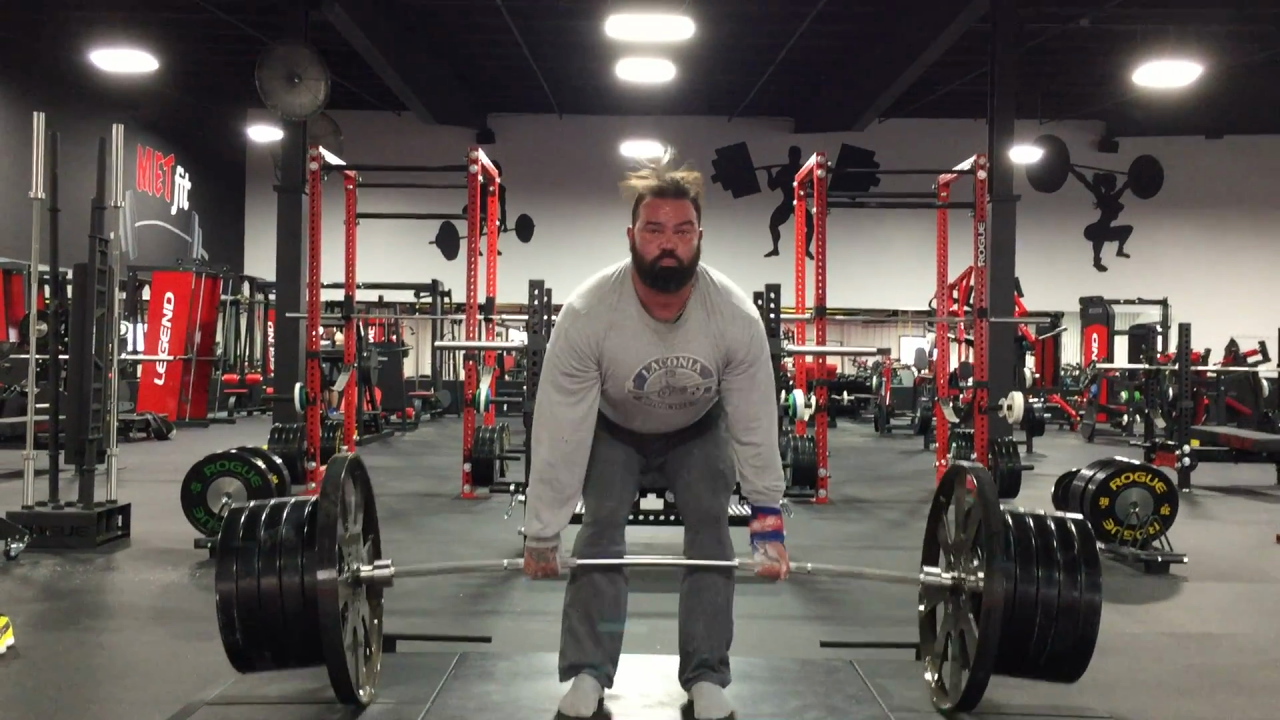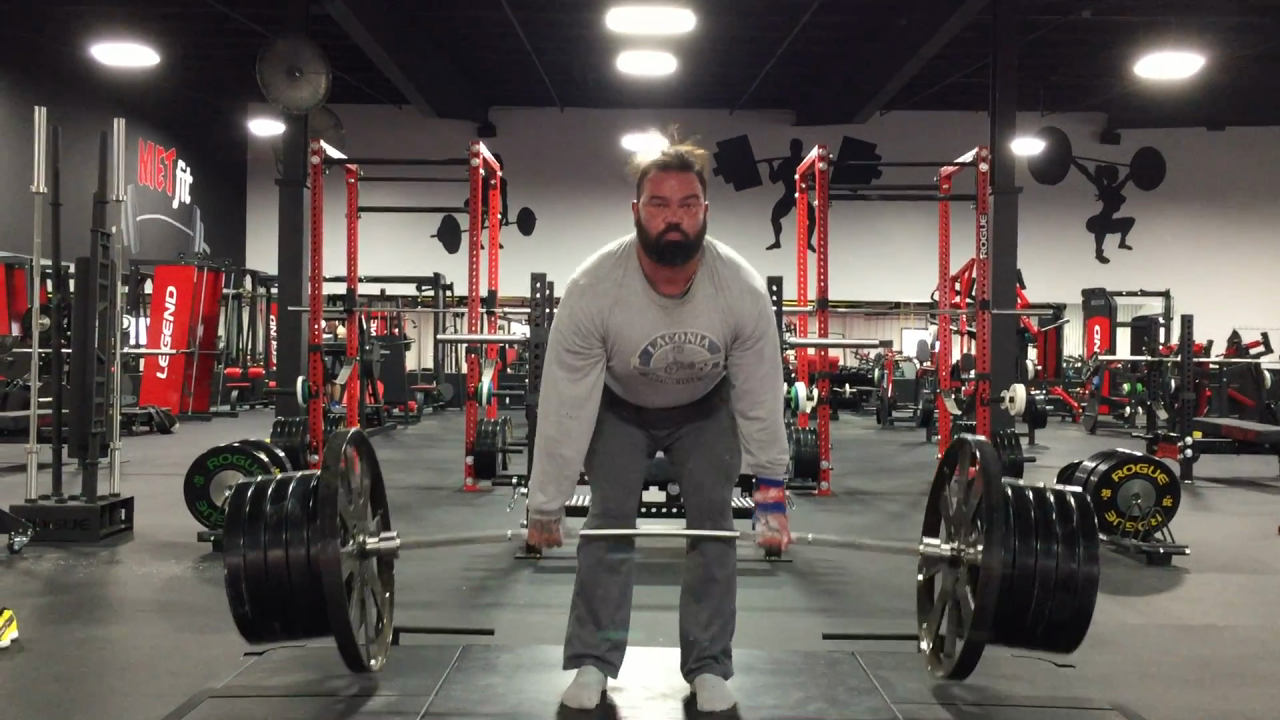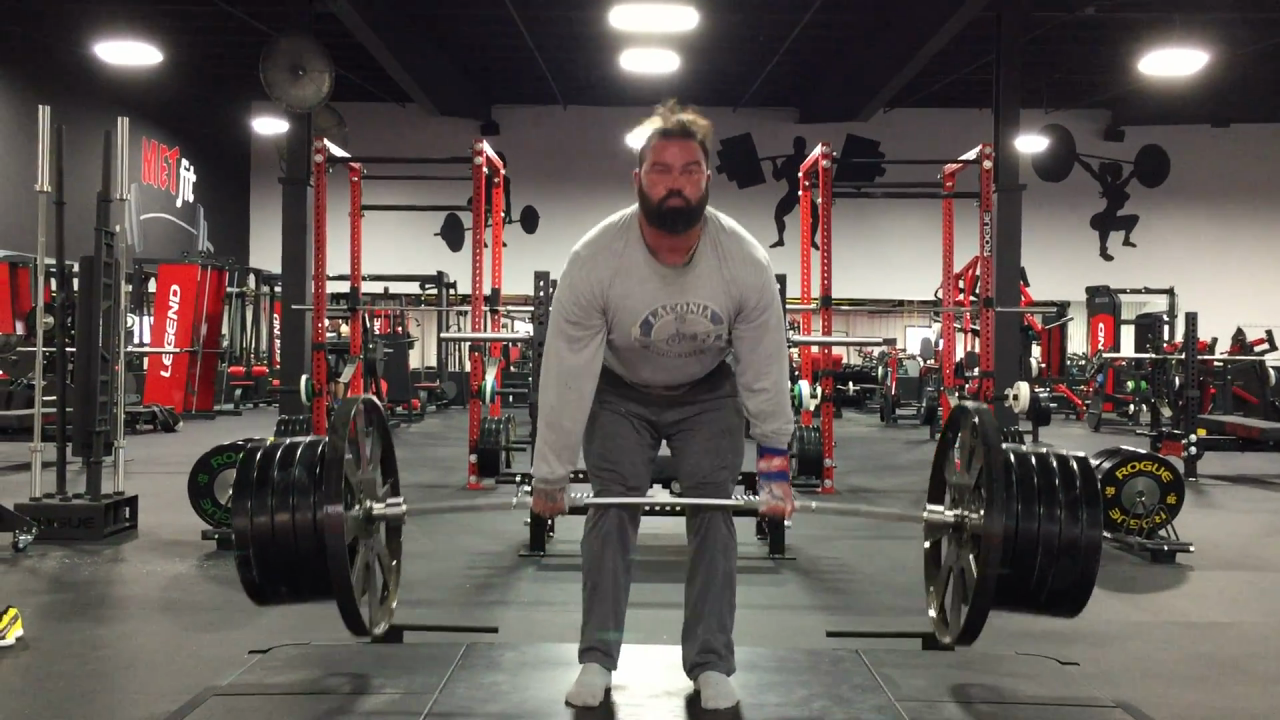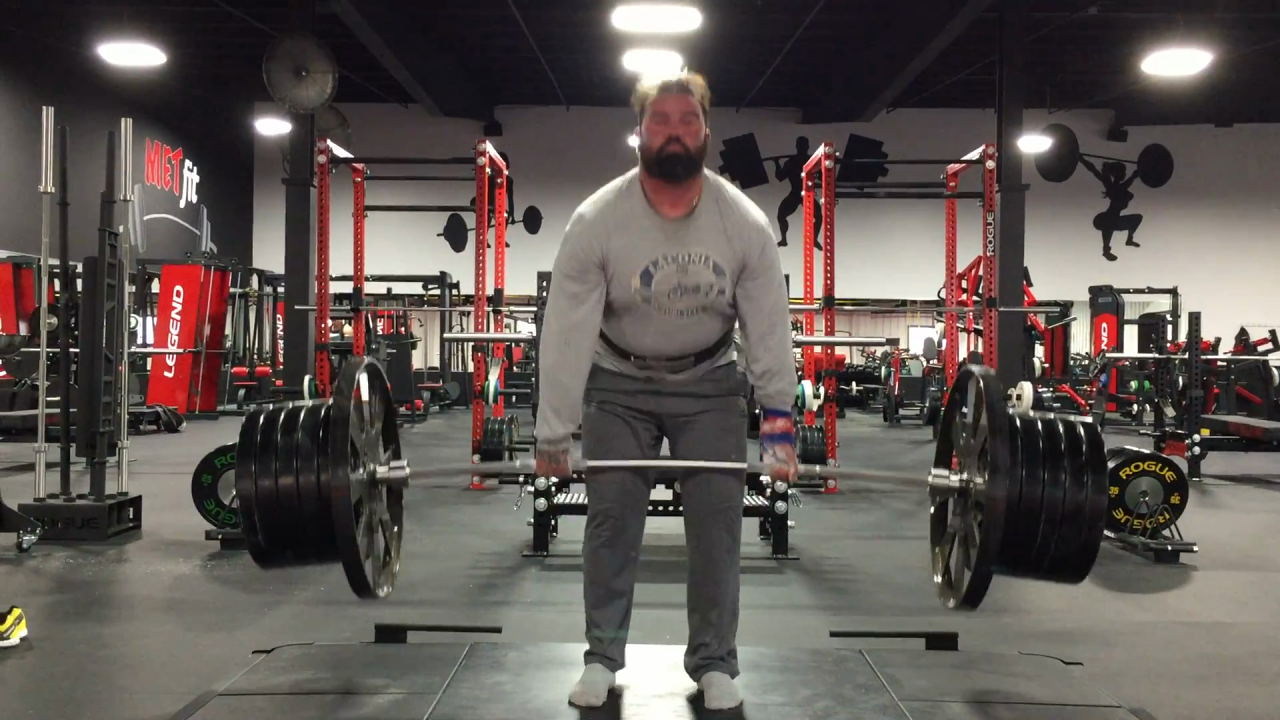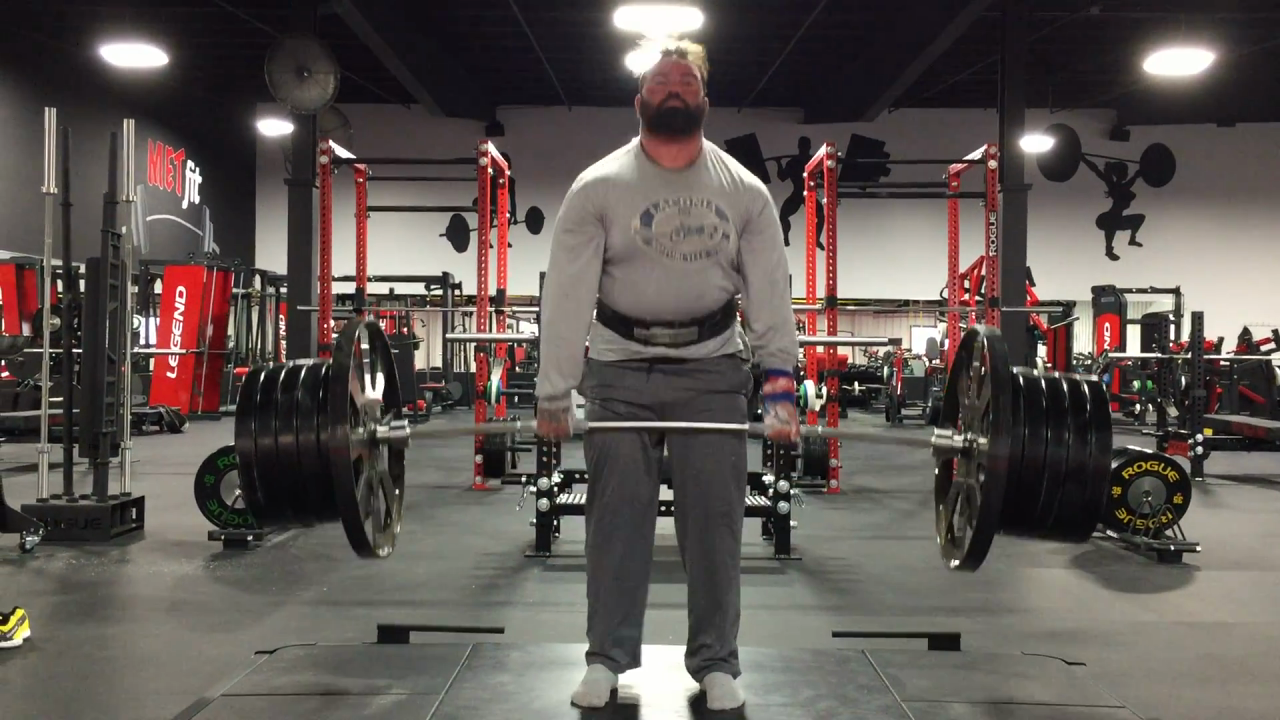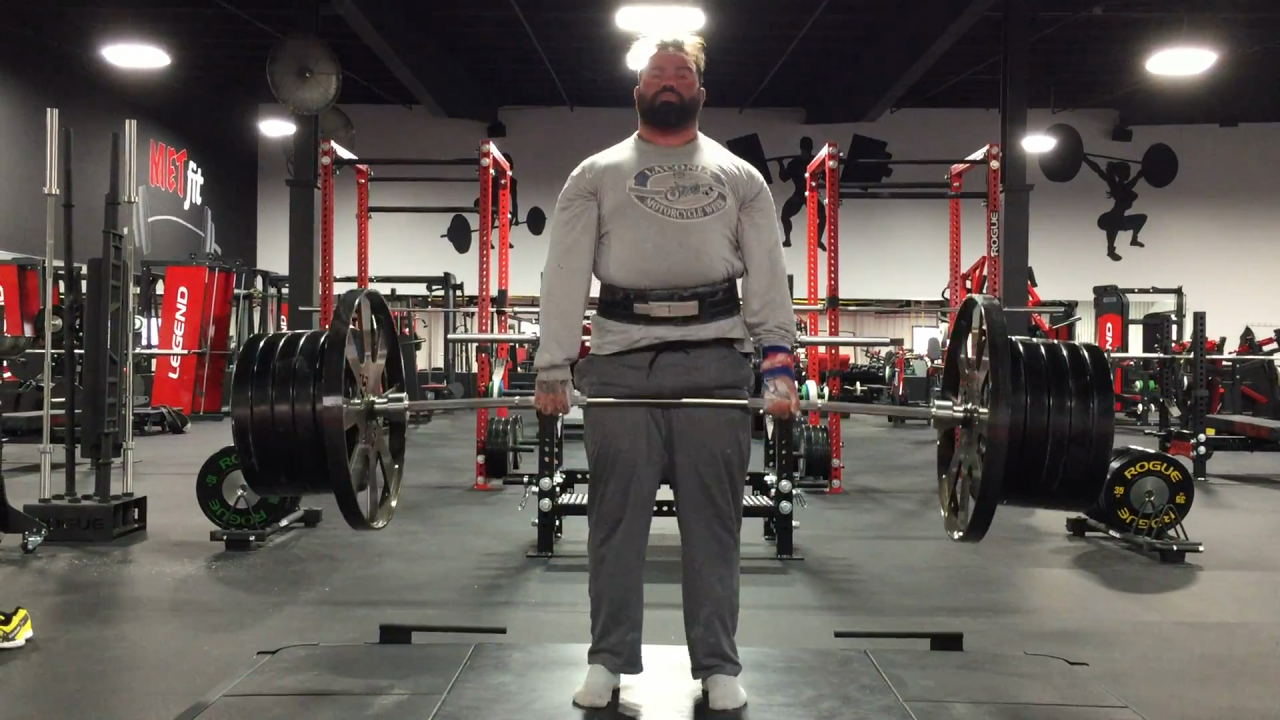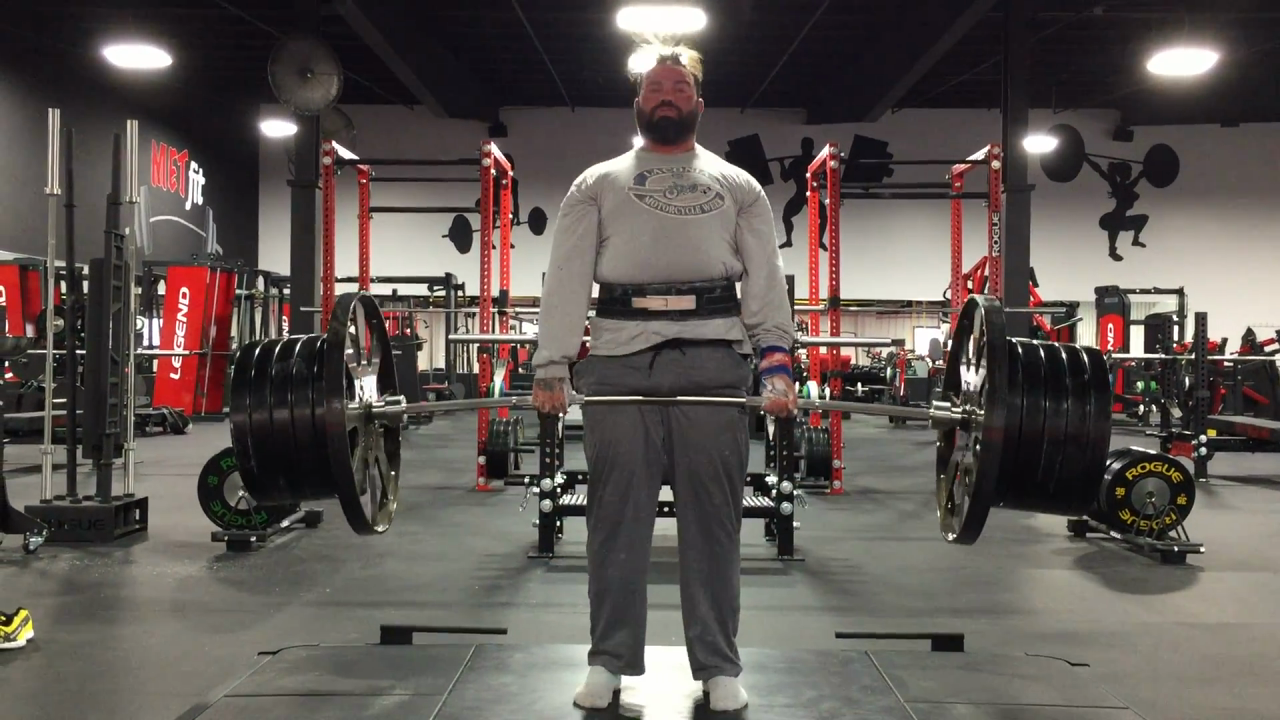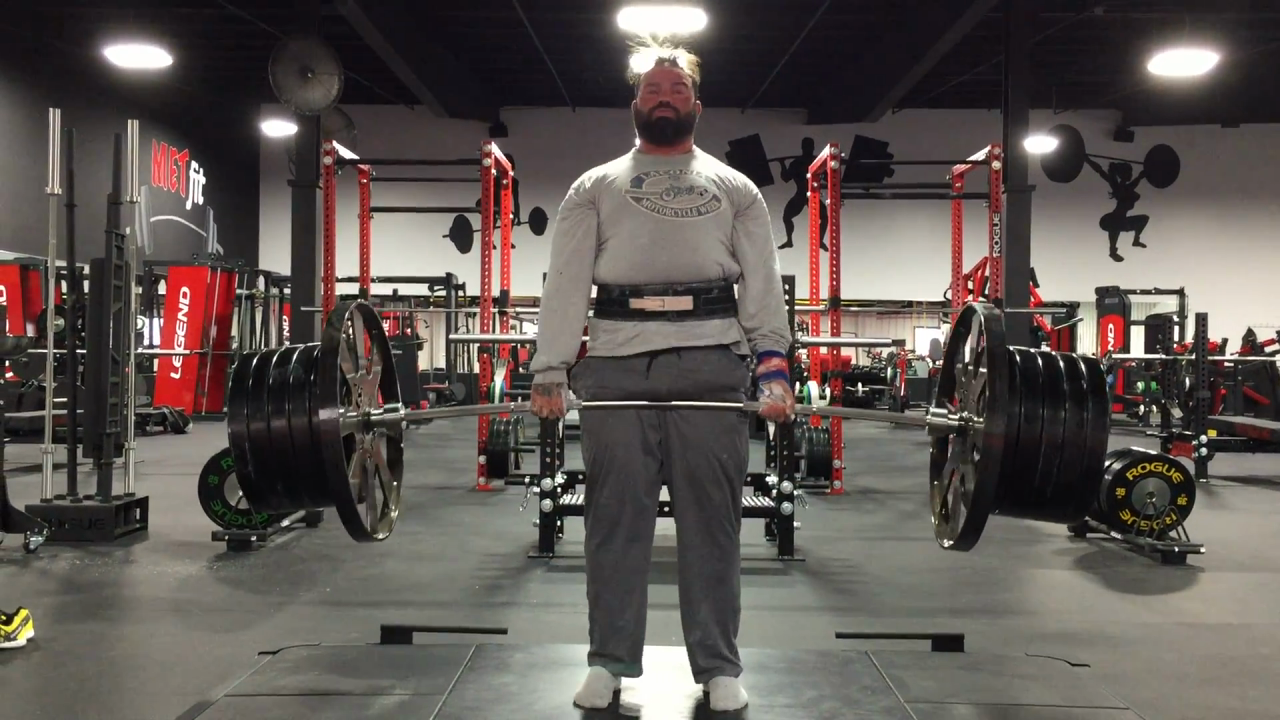
dt=0.2s
person 1, frame 1
left shoulder: (736, 316)
right shoulder: (587, 314)
left elbow: (754, 426)
right elbow: (560, 432)
left wrist: (767, 524)
right wrist: (542, 536)
left hip: (697, 431)
right hip: (612, 430)
left knee: (710, 526)
right knee: (601, 525)
right ankle: (588, 671)
person 1, frame 2
left shoulder: (743, 290)
right shoulder: (592, 289)
left elbow: (760, 399)
right elbow: (566, 406)
left wrist: (771, 496)
right wrist: (545, 507)
left hip: (705, 409)
right hip: (618, 409)
left knee: (713, 518)
right knee: (609, 517)
left ankle: (708, 667)
right ankle: (592, 663)
person 1, frame 3
left shoulder: (745, 262)
right shoulder: (594, 260)
left elbow: (765, 371)
right elbow: (567, 375)
left wrist: (775, 465)
right wrist: (550, 475)
left hip: (707, 395)
right hip: (619, 394)
left knee: (713, 516)
right knee: (610, 513)
left ankle: (710, 663)
right ankle: (597, 659)
person 1, frame 4
left shoulder: (745, 223)
right shoulder: (596, 221)
left elbow: (768, 329)
right elbow: (566, 334)
left wrist: (779, 428)
right wrist: (553, 436)
left hip: (710, 384)
right hip: (619, 383)
left knee: (716, 518)
right knee: (613, 515)
left ankle: (713, 663)
right ankle: (601, 657)
person 1, frame 5
left shoulder: (744, 189)
right shoulder: (597, 186)
left elbow: (769, 292)
right elbow: (567, 295)
left wrist: (780, 390)
right wrist: (553, 396)
left hip: (713, 370)
right hip: (620, 368)
left knee: (715, 517)
right knee: (616, 516)
left ankle: (715, 663)
right ankle: (606, 658)
person 1, frame 6
left shoulder: (739, 175)
right shoulder: (596, 173)
left elbow: (766, 274)
right elbow: (566, 274)
left wrist: (778, 363)
right wrist: (552, 368)
left hip: (714, 358)
right hip: (620, 358)
left knee: (711, 515)
right knee: (618, 512)
left ankle: (717, 663)
right ankle: (609, 659)
person 1, frame 7
left shoulder: (736, 184)
right shoulder: (598, 182)
left elbow: (764, 277)
right elbow: (567, 277)
left wrist: (776, 363)
right wrist: (551, 368)
left hip: (713, 358)
right hip: (619, 360)
left knee: (711, 516)
right knee: (618, 513)
left ankle: (718, 665)
right ankle: (609, 659)
person 1, frame 8
left shoulder: (734, 186)
right shoulder: (596, 185)
left elbow: (761, 282)
right elbow: (566, 282)
left wrist: (774, 367)
right wrist: (550, 372)
left hip: (712, 360)
right hip: (616, 362)
left knee: (711, 519)
right knee: (616, 517)
left ankle: (718, 666)
right ankle: (609, 660)
